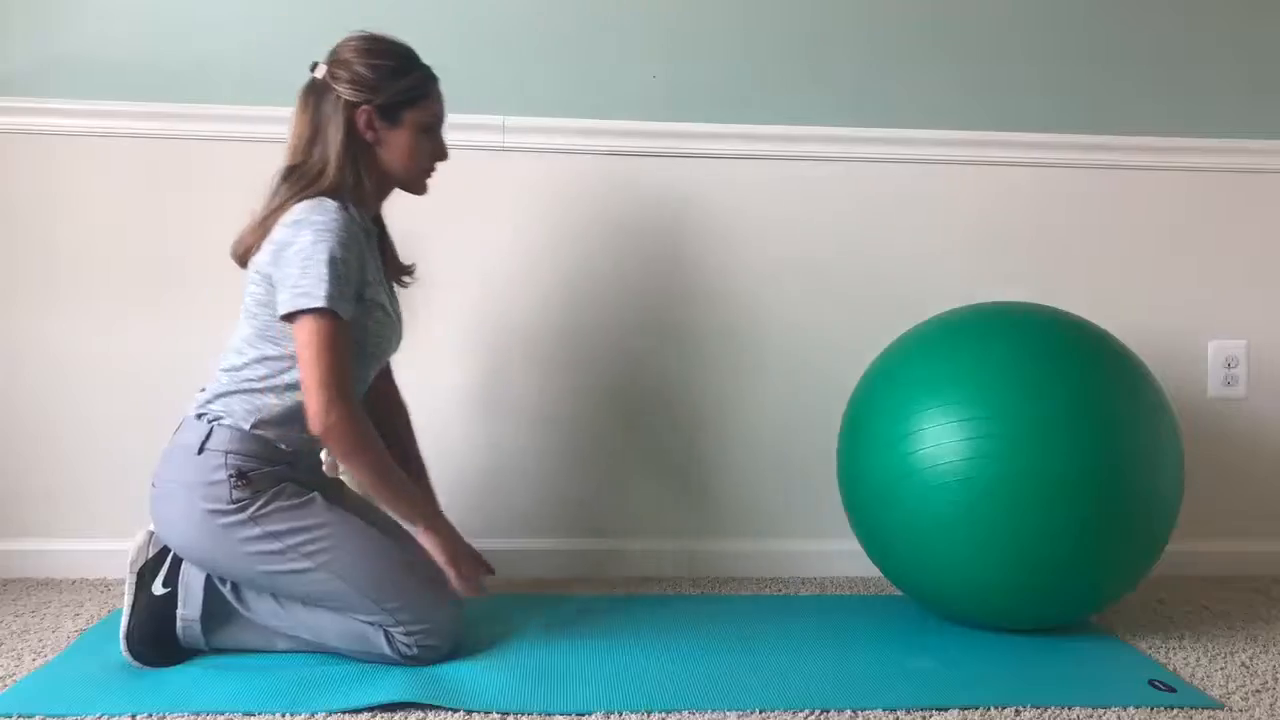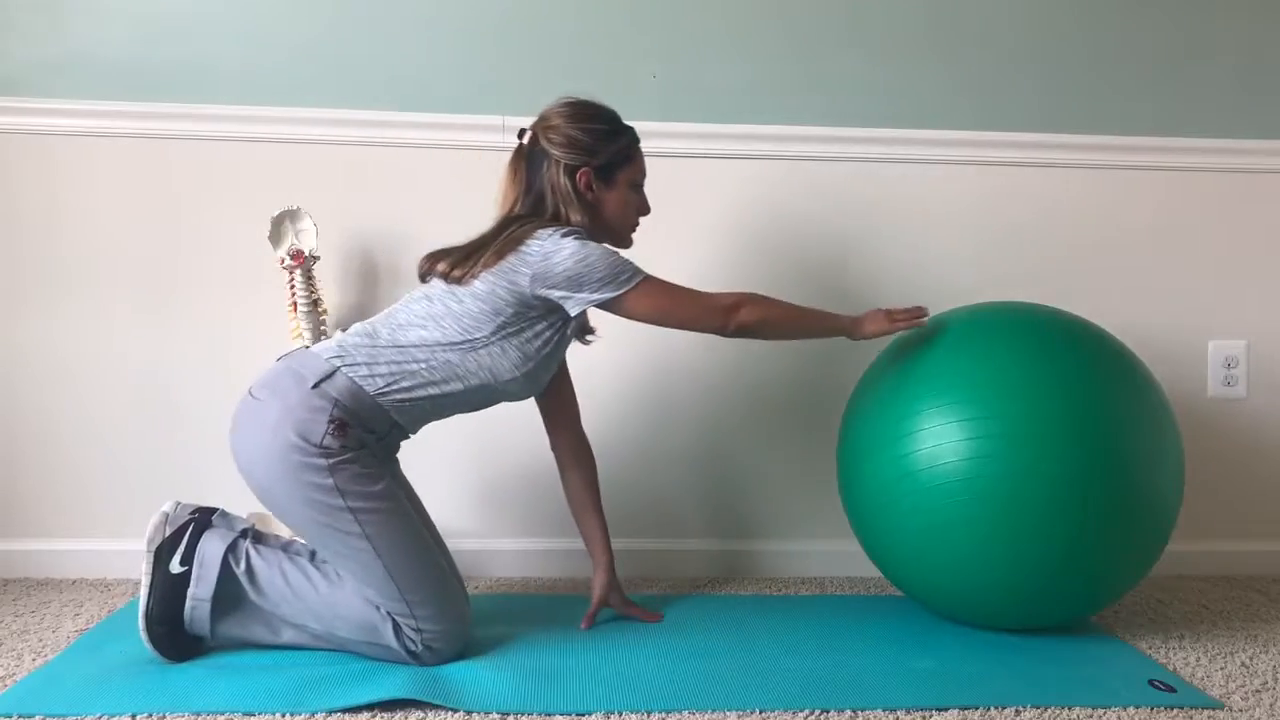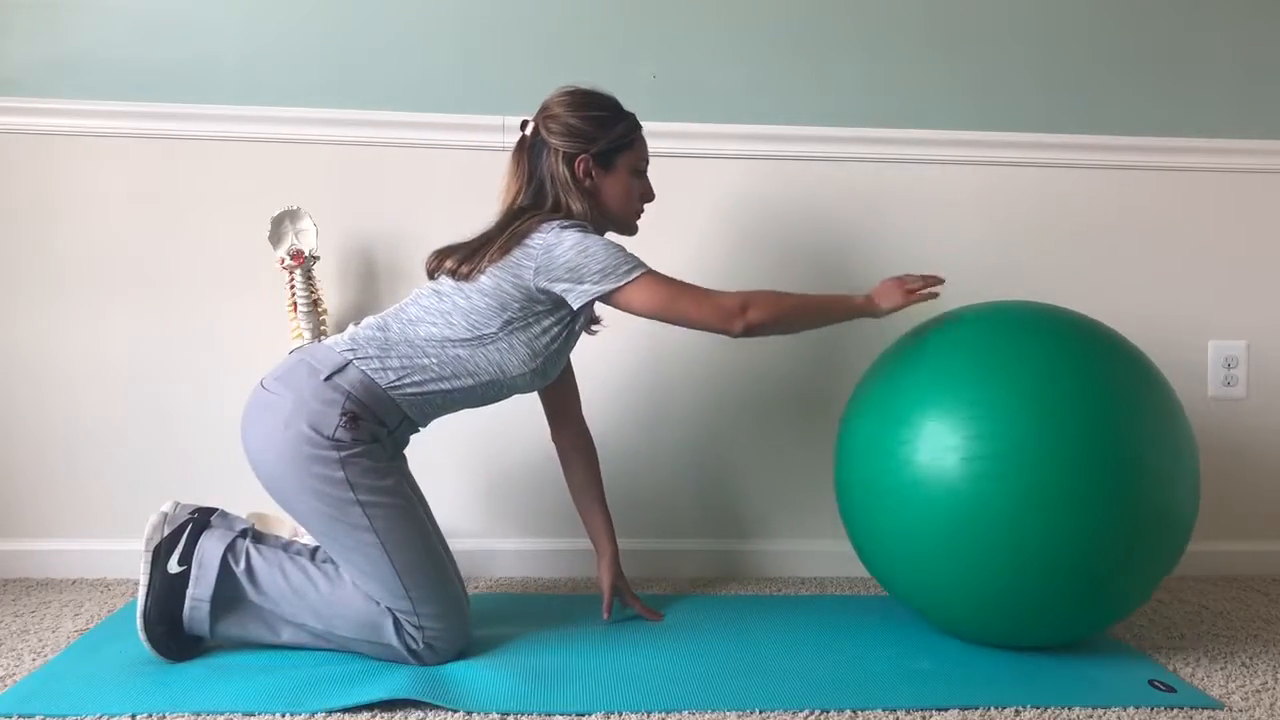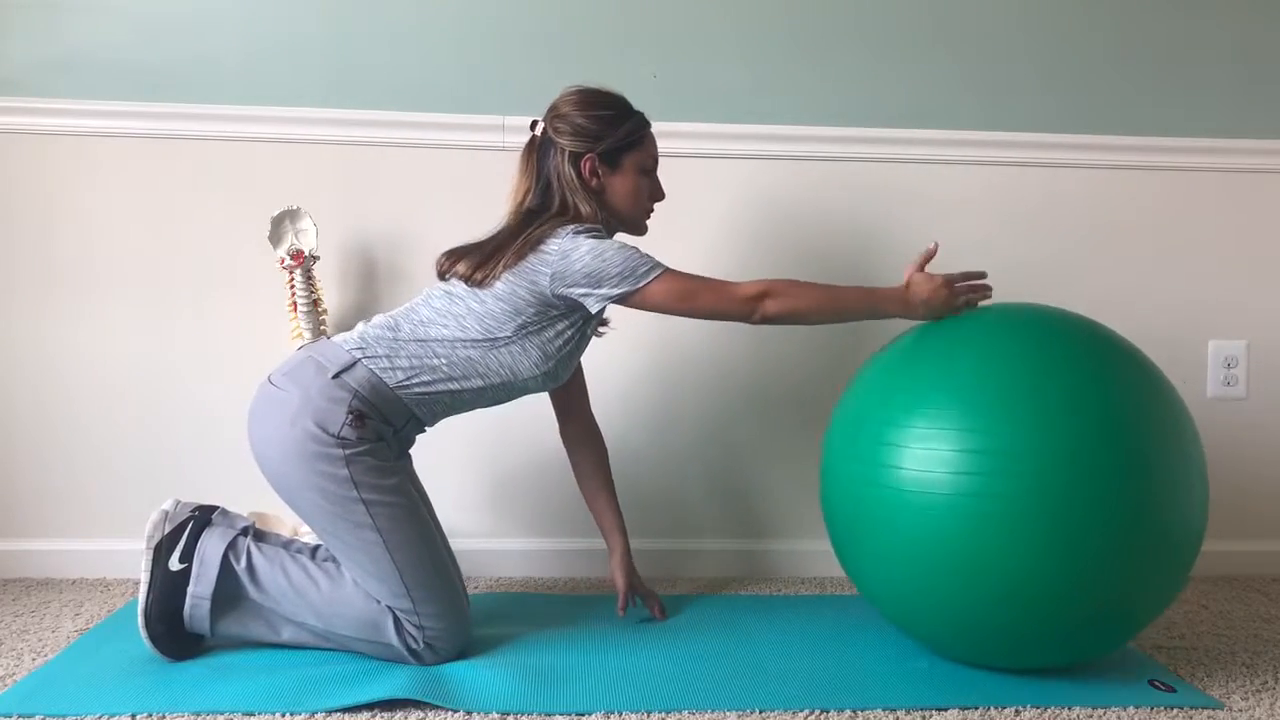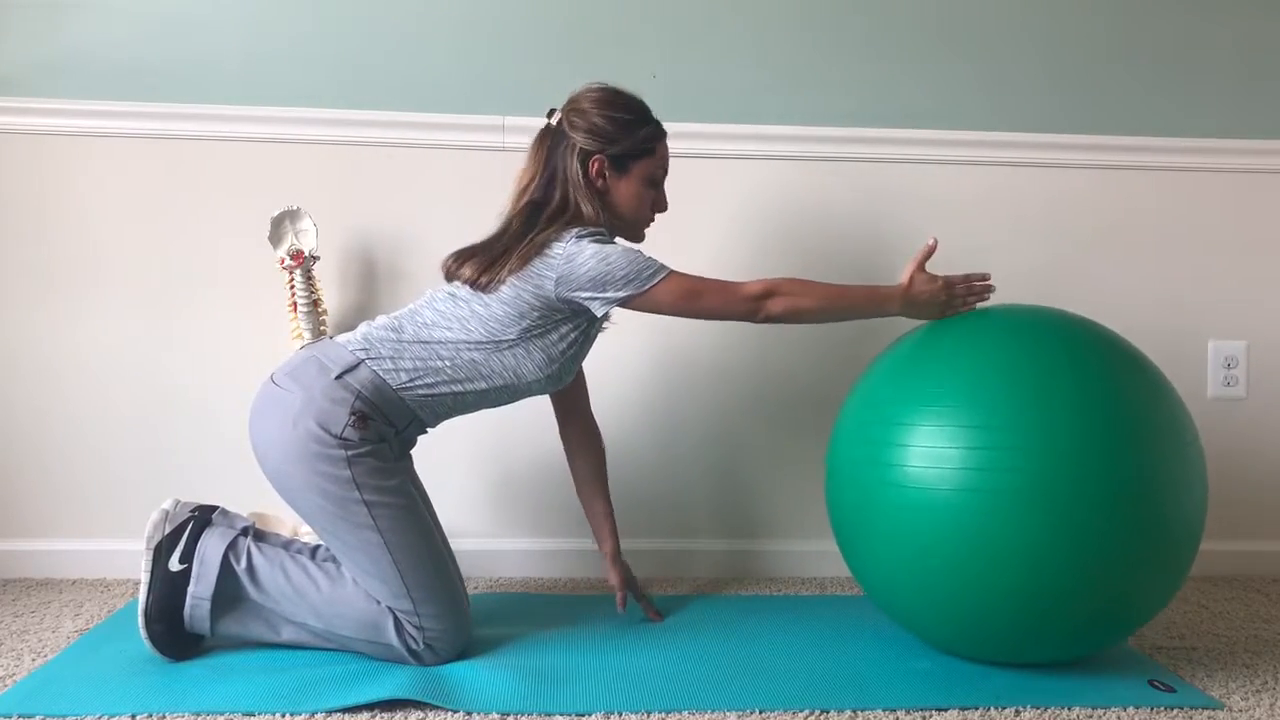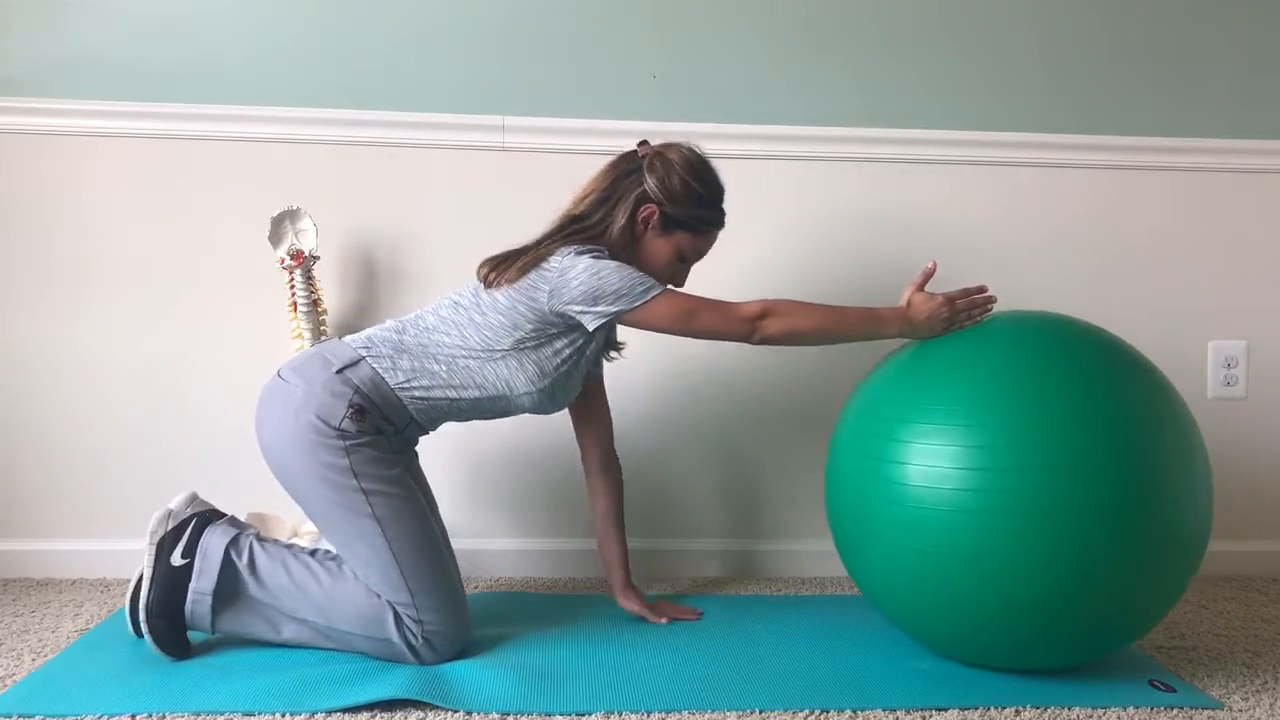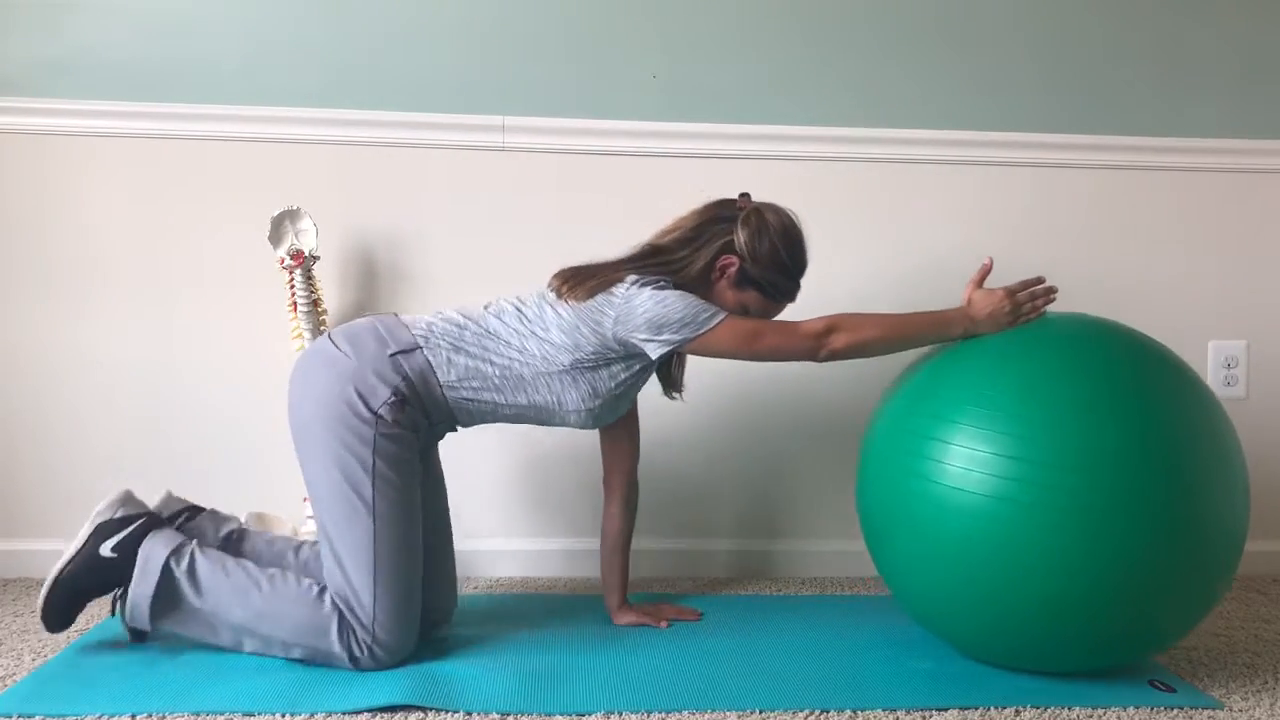
dt=0.7s
person 1, frame 1
left shoulder: (357, 227)
right shoulder: (323, 229)
left elbow: (376, 390)
right elbow: (330, 415)
left wrist: (428, 521)
right wrist: (430, 526)
left hip: (271, 473)
right hip: (227, 484)
left knee: (416, 582)
right knee: (431, 624)
left ankle: (201, 571)
right ankle: (197, 604)
person 1, frame 2
left shoulder: (540, 269)
right shoulder: (563, 256)
left elbow: (568, 439)
right elbow: (730, 314)
left wrist: (603, 569)
right wrist: (857, 323)
left hip: (311, 423)
right hip: (304, 428)
left knee: (429, 600)
right knee: (432, 630)
left ankle: (217, 549)
right ankle: (206, 575)
person 1, frame 3
left shoulder: (545, 260)
right shoulder: (565, 250)
left elbow: (569, 430)
right elbow: (735, 316)
left wrist: (609, 560)
right wrist: (868, 301)
left hip: (324, 418)
right hip: (315, 421)
left knee: (419, 597)
right knee: (434, 631)
left ankle: (217, 548)
right ankle: (209, 575)
person 1, frame 4
left shoulder: (559, 262)
right shoulder: (581, 255)
left elbow: (578, 426)
right elbow: (754, 303)
left wrist: (621, 556)
right wrist: (903, 301)
left hip: (327, 411)
right hip: (321, 417)
left knee: (406, 590)
right knee: (436, 631)
left ankle: (215, 545)
right ankle: (209, 573)
person 1, frame 5
left shoulder: (556, 258)
right shoulder: (585, 261)
left elbow: (575, 422)
right elbow: (759, 302)
left wrist: (612, 554)
right wrist: (904, 300)
left hip: (327, 408)
right hip: (326, 419)
left knee: (405, 588)
right knee: (436, 633)
left ankle: (214, 542)
right ankle: (206, 574)
person 1, frame 6
left shoulder: (585, 302)
right shoulder: (587, 275)
left elbow: (597, 450)
right elbow: (756, 322)
left wrist: (623, 586)
right wrist: (905, 320)
left hip: (357, 416)
right hip: (322, 411)
left knee: (412, 595)
right knee: (432, 631)
left ankle: (211, 548)
right ankle: (202, 565)
person 1, frame 7
left shoulder: (634, 309)
right shoulder: (653, 307)
left elbow: (620, 471)
right elbow: (821, 341)
left wrist: (619, 600)
right wrist: (968, 320)
left hip: (382, 395)
right hip: (359, 389)
left knee: (426, 608)
right knee: (374, 637)
left ankle: (195, 540)
right ankle: (141, 561)
